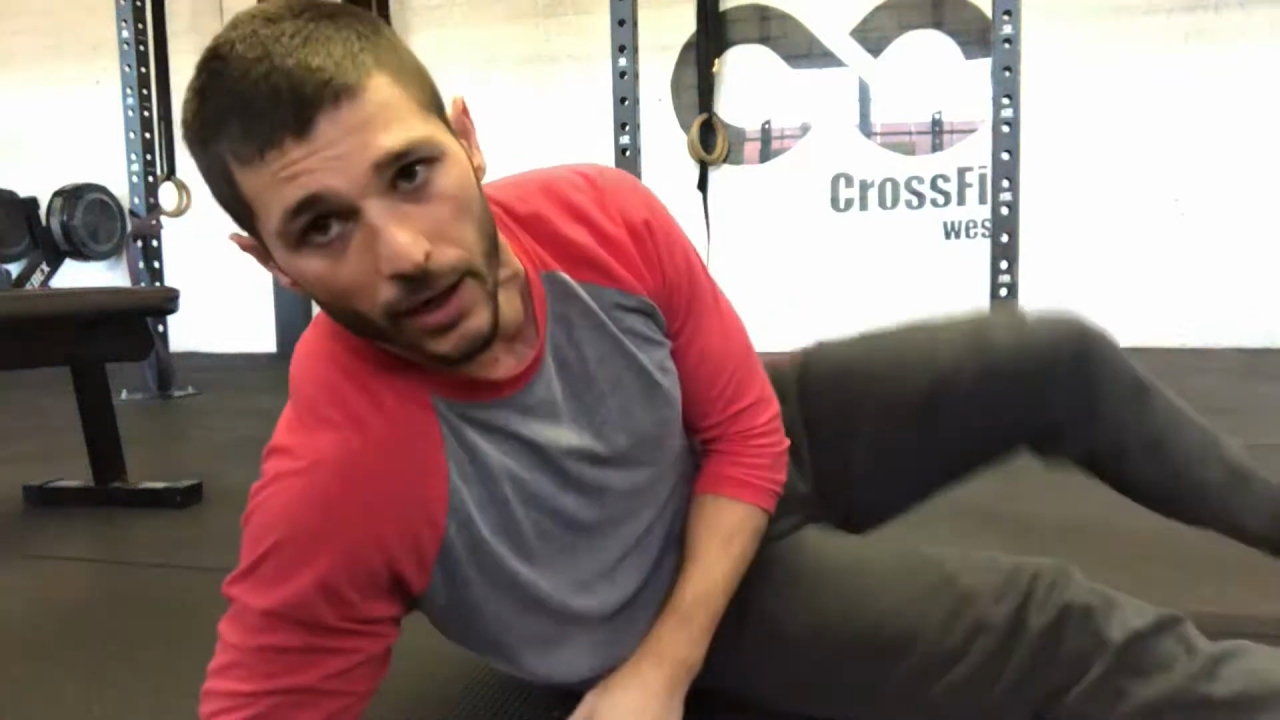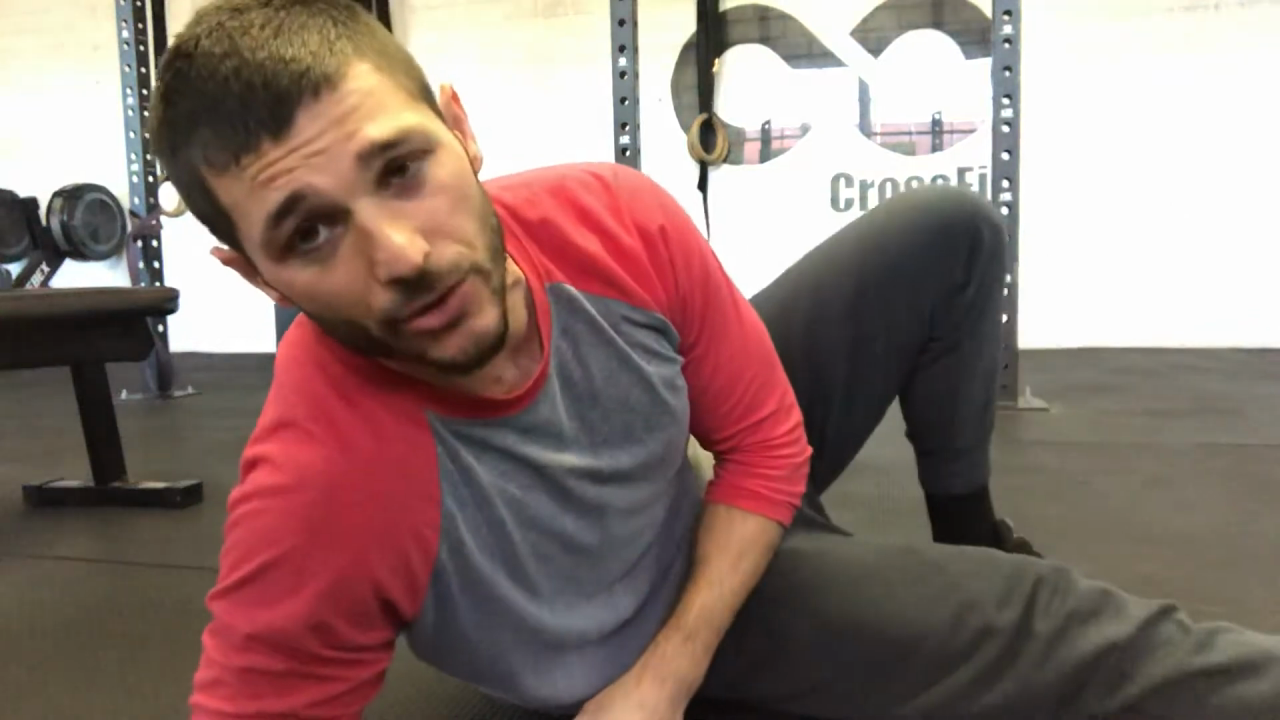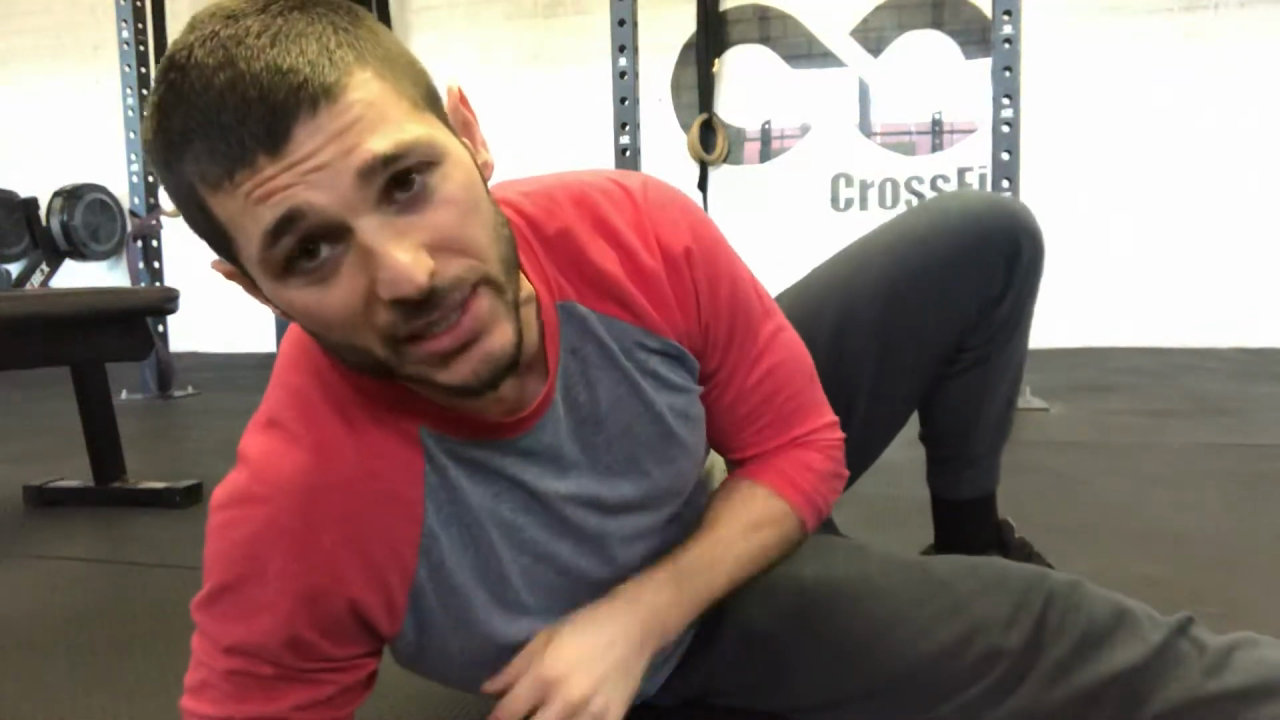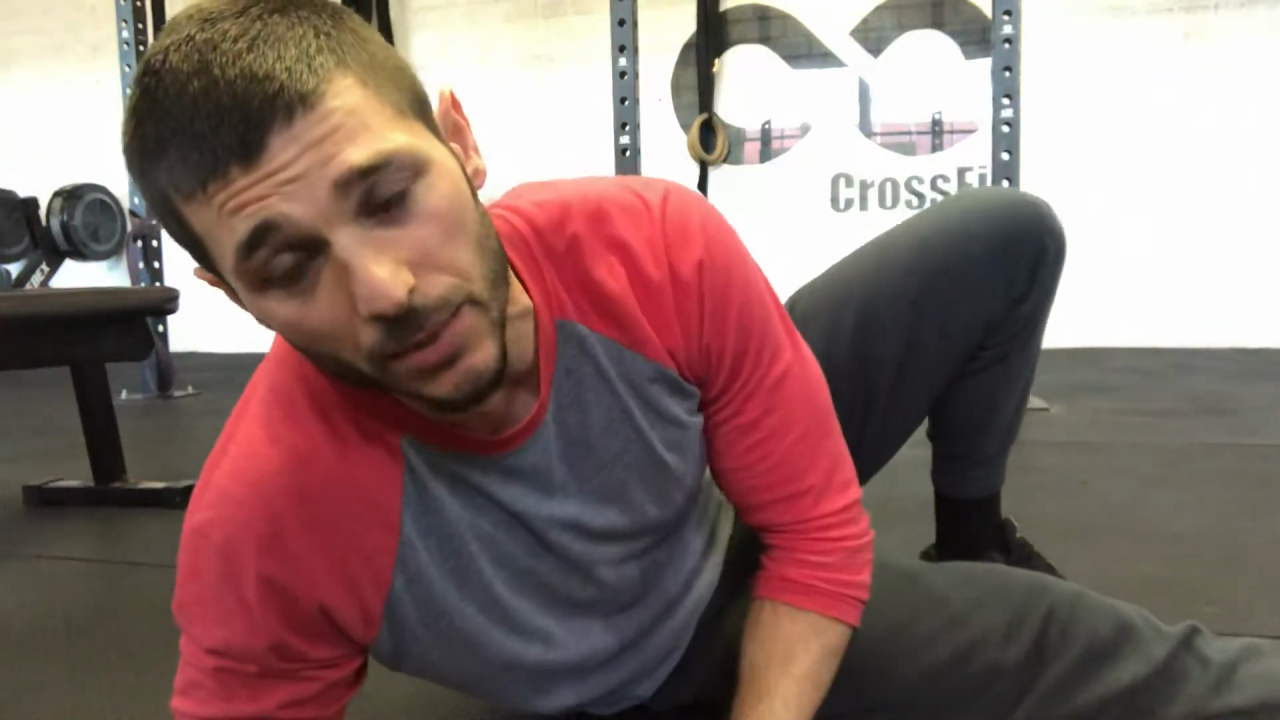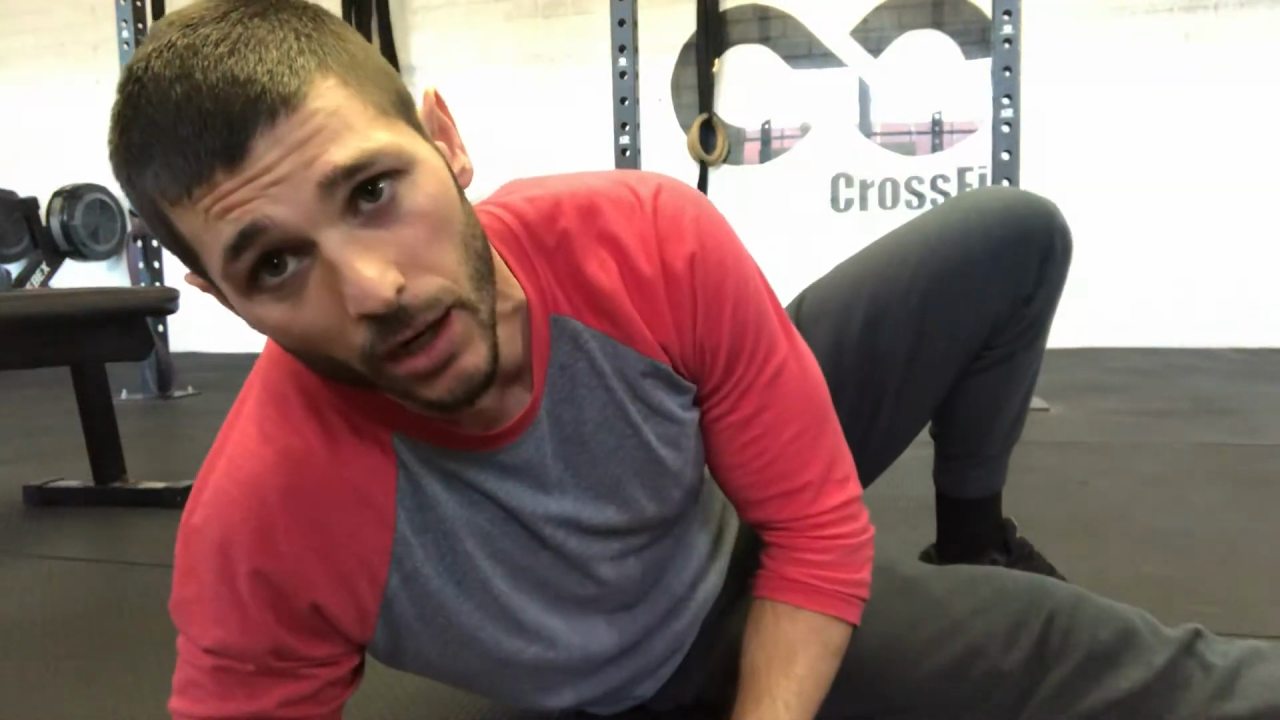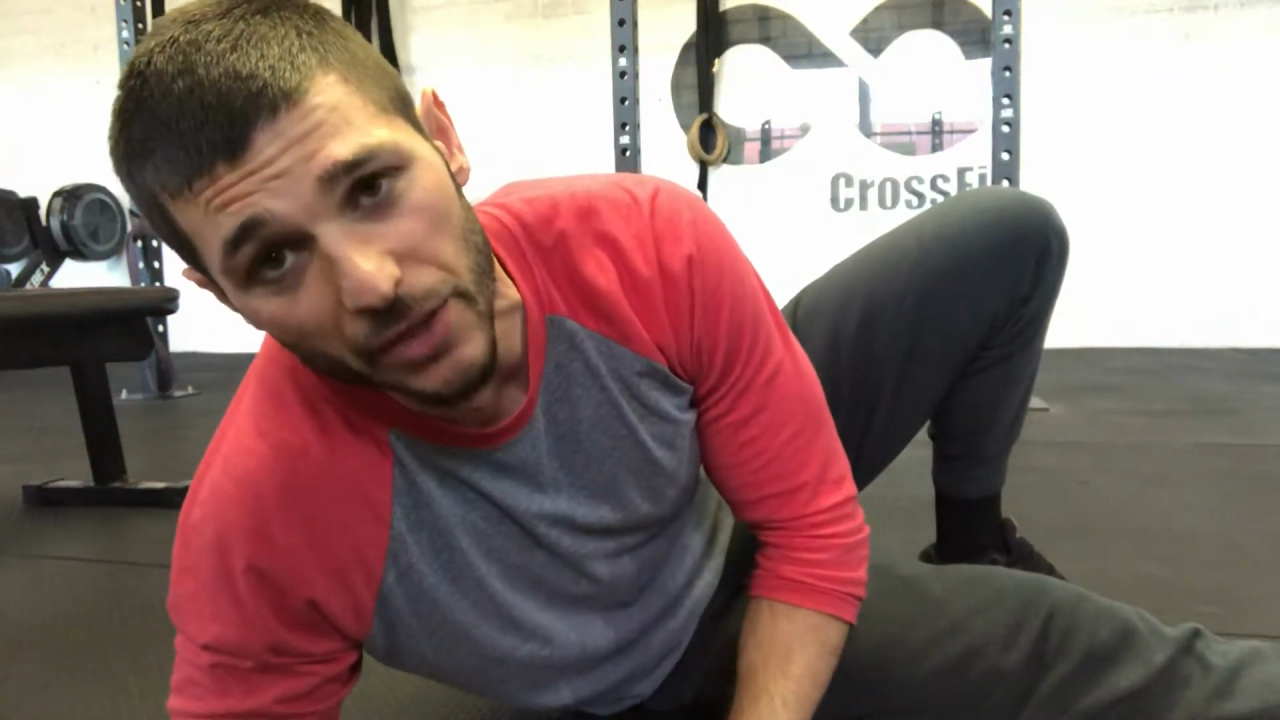
dt=0.5s
person 1, frame 1
left shoulder: (602, 215)
right shoulder: (328, 484)
left elbow: (745, 434)
left hip: (738, 465)
right hip: (647, 601)
left knee: (1054, 355)
right knee: (1055, 631)
person 1, frame 2
left shoulder: (614, 219)
right shoulder: (308, 501)
left elbow: (764, 444)
left hip: (726, 517)
right hip: (644, 616)
left knee: (949, 232)
left ankle: (967, 530)
person 1, frame 3
left shoulder: (634, 231)
right shoulder: (291, 512)
left elbow: (801, 452)
left wrist: (645, 613)
left hip: (738, 520)
left knee: (987, 240)
left ankle: (969, 538)
person 1, frame 4
left shoulder: (657, 245)
right shoulder: (263, 522)
left elbow: (816, 532)
left hip: (757, 516)
left knee: (1008, 239)
left ankle: (971, 543)
person 1, frame 5
left shoulder: (652, 239)
right shoulder: (261, 529)
left elbow: (820, 529)
left hip: (760, 516)
left knee: (1015, 237)
left ankle: (974, 540)
person 1, frame 6
left shoulder: (648, 243)
right shoulder: (256, 527)
left elbow: (811, 528)
left hip: (755, 522)
left knee: (1010, 238)
left ankle: (972, 544)
